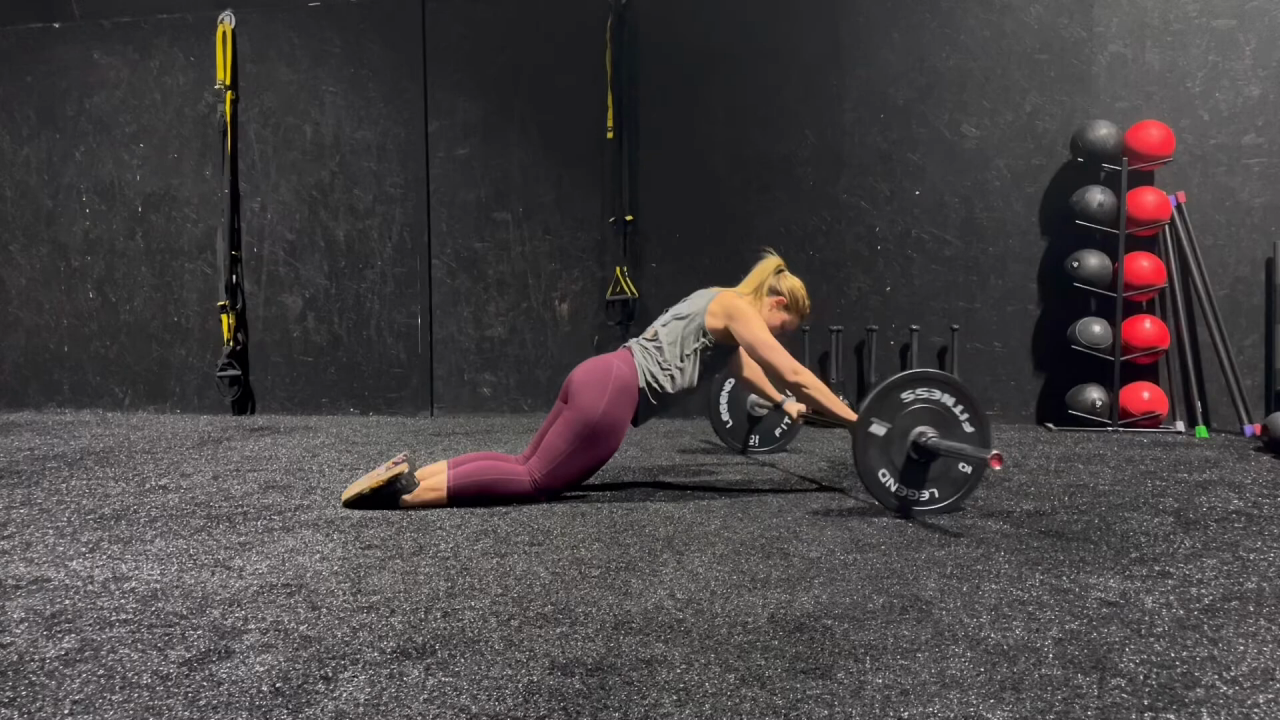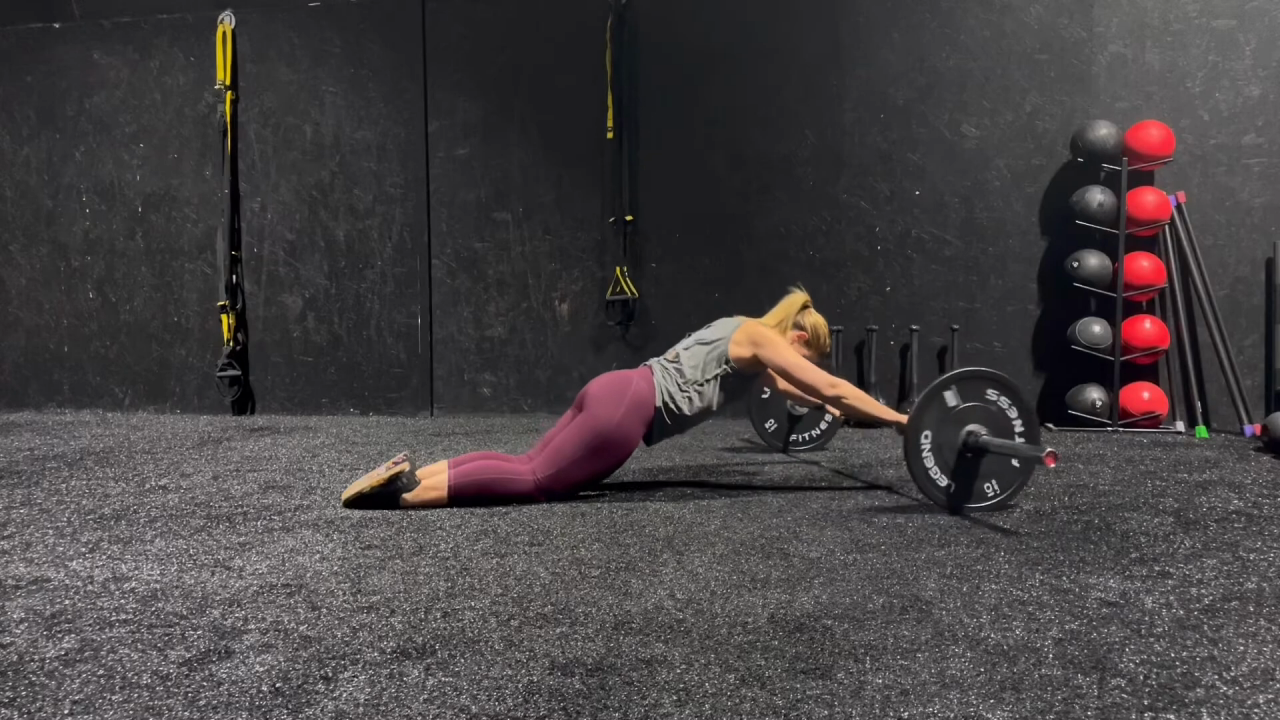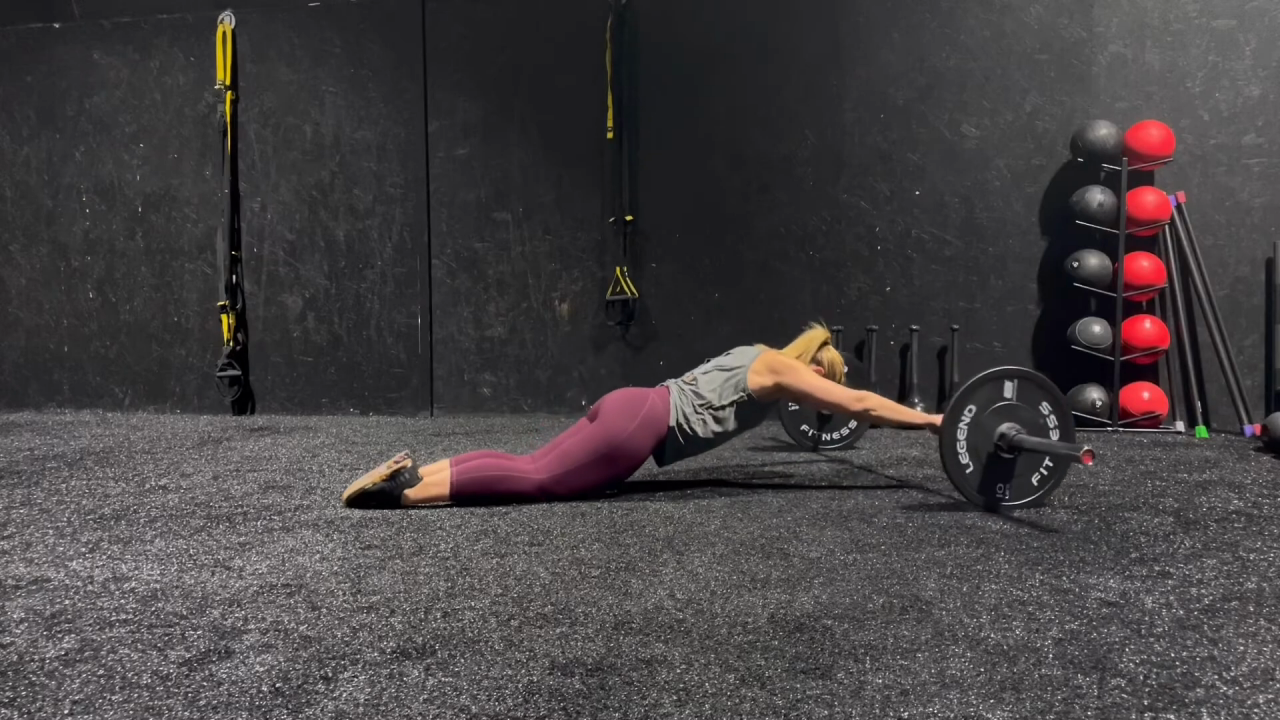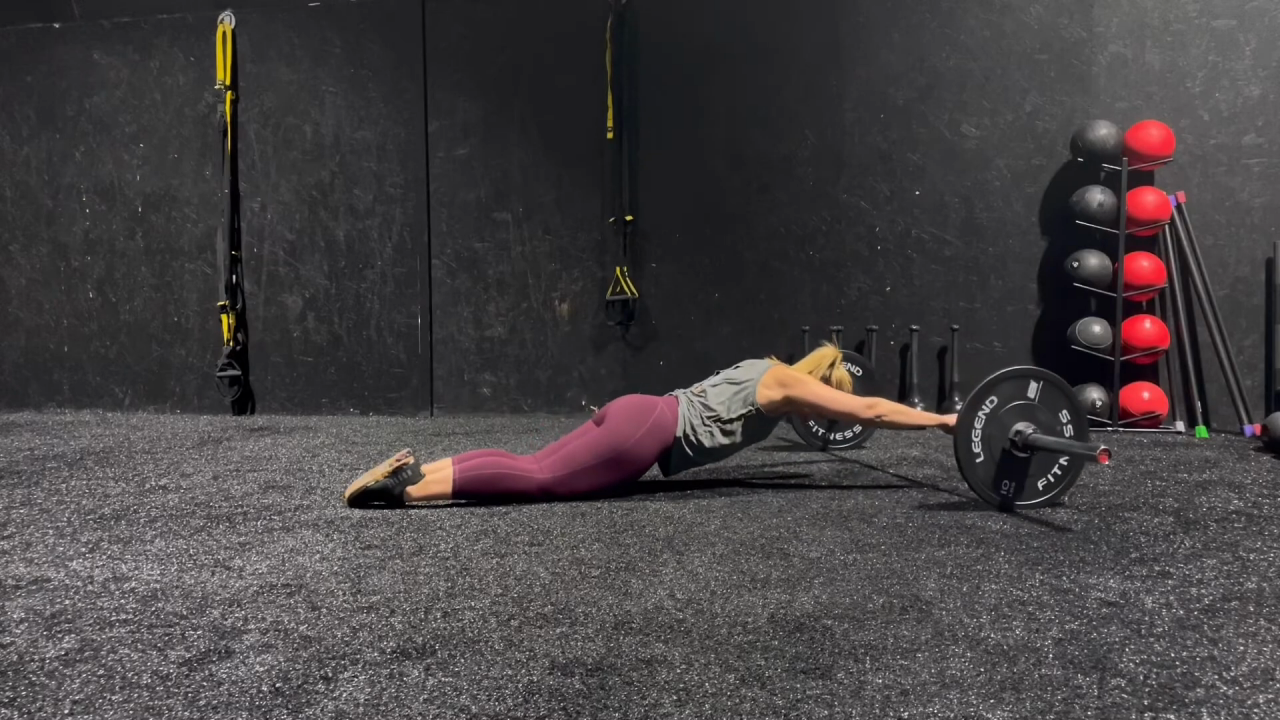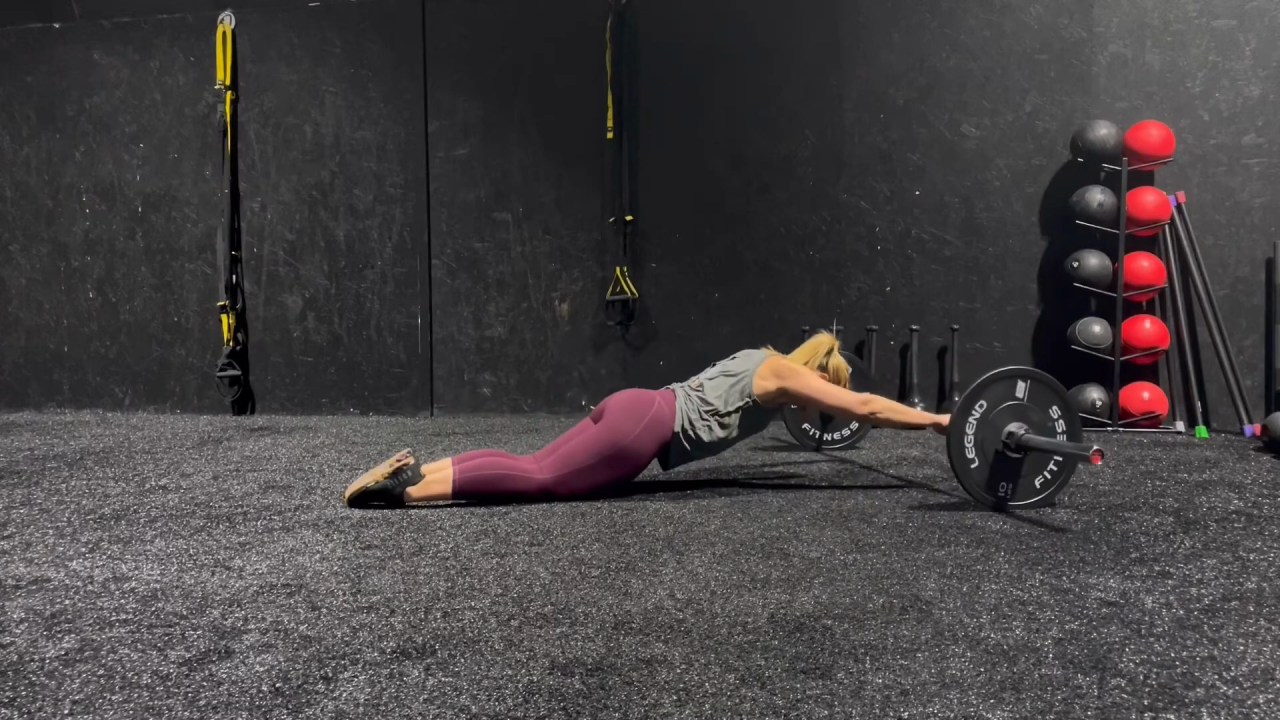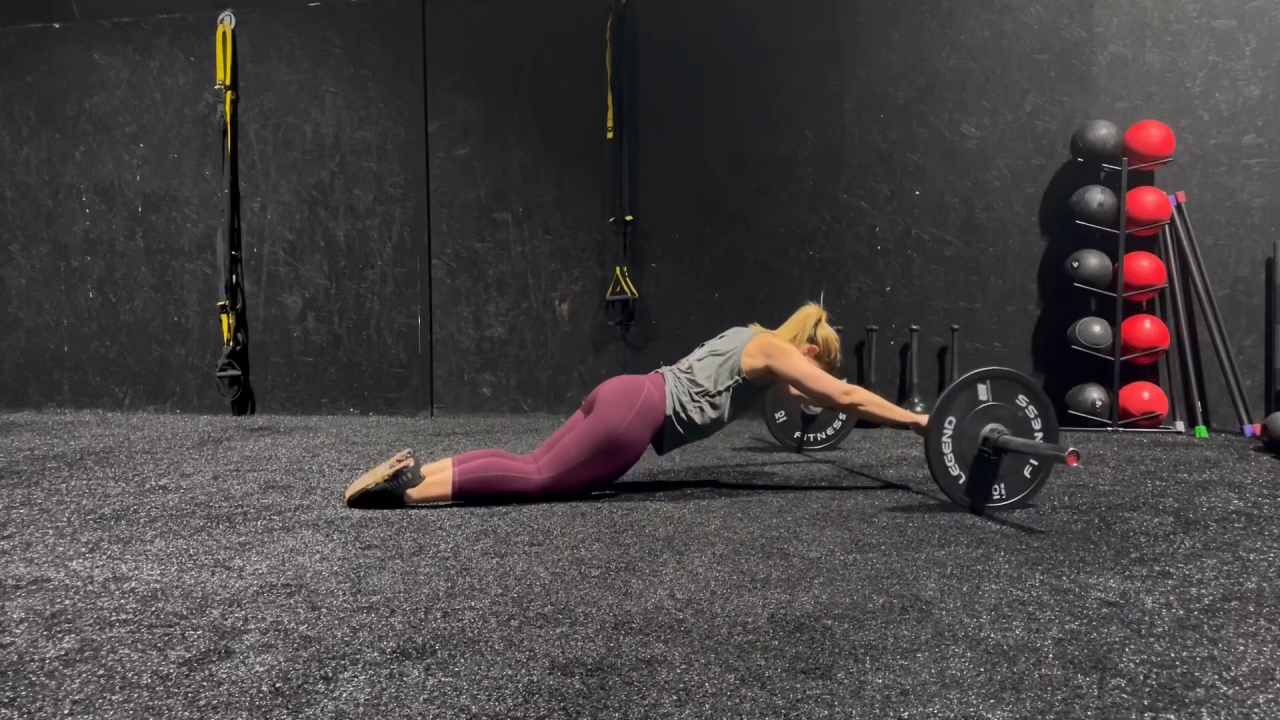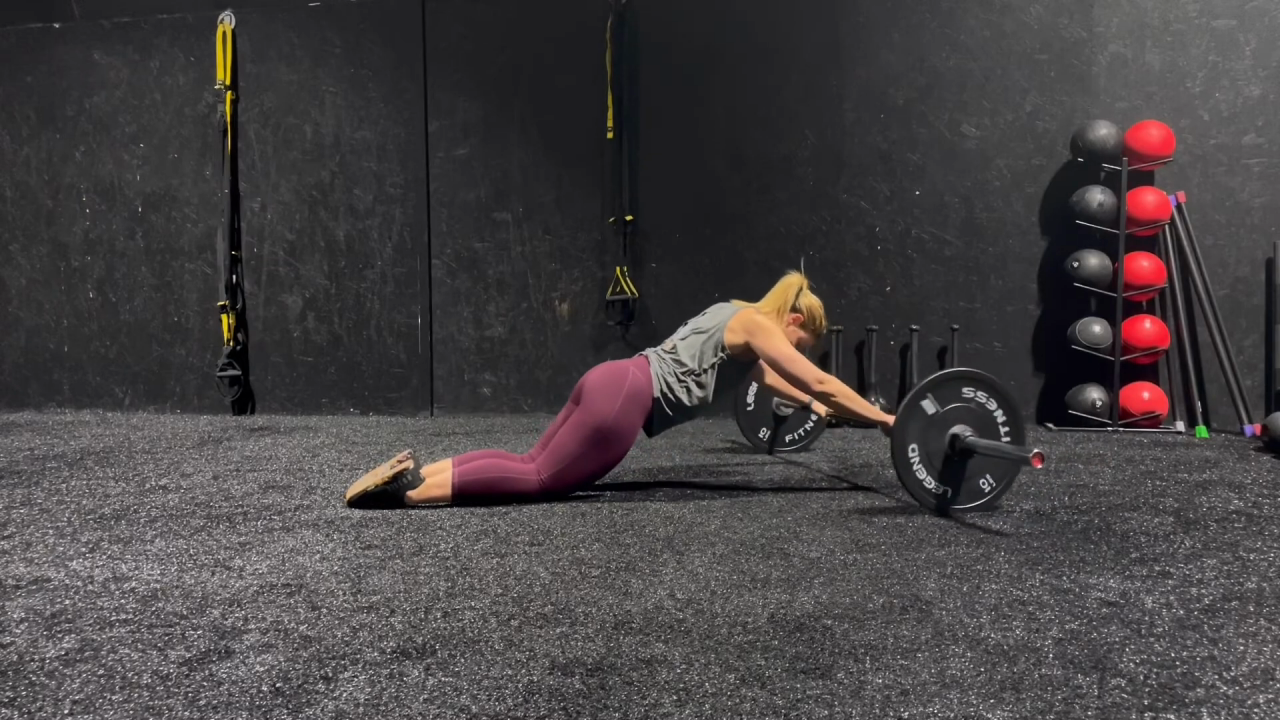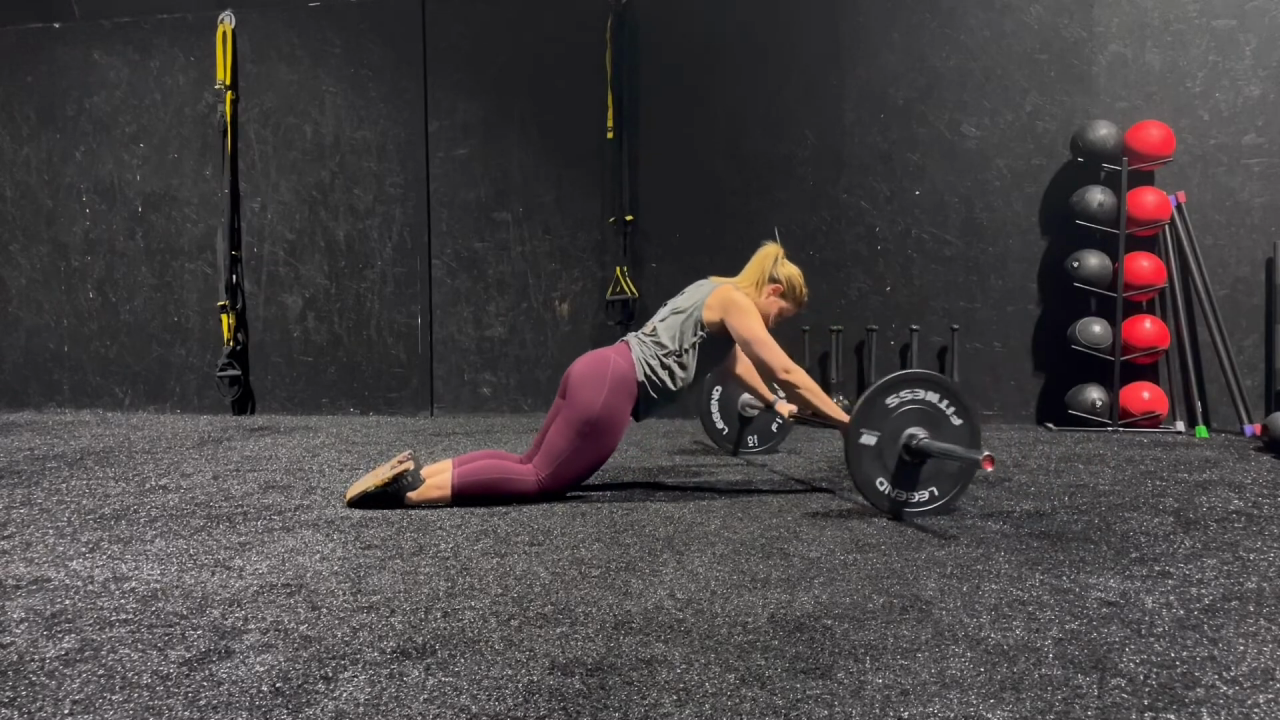
dt=0.3s
person 1, frame 1
left shoulder: (721, 304)
right shoulder: (739, 307)
left elbow: (744, 366)
right elbow: (793, 372)
left wrist: (784, 404)
right wrist: (856, 420)
left hip: (597, 380)
right hip: (612, 392)
left knee: (527, 468)
right knee: (534, 482)
left ankle: (409, 474)
right ankle: (406, 490)
person 1, frame 2
left shoulder: (746, 335)
right shoulder: (763, 337)
left elbow: (779, 382)
right elbow: (831, 386)
left wrist: (829, 410)
right wrist: (899, 421)
left hip: (613, 394)
right hip: (628, 406)
left knee: (529, 468)
right knee: (535, 480)
left ankle: (411, 473)
right ankle: (407, 490)
person 1, frame 3
left shoulder: (760, 358)
right shoulder: (781, 370)
left elbow: (846, 402)
right elbow: (856, 402)
left wrist: (884, 413)
right wrist: (929, 421)
left hip: (626, 410)
right hip: (641, 424)
left knee: (531, 466)
right knee: (534, 480)
left ankle: (411, 471)
right ankle: (405, 487)
person 1, frame 4
left shoulder: (769, 369)
right shoulder: (787, 385)
left elbow: (855, 405)
right elbow: (868, 409)
right wrist: (942, 419)
left hip: (633, 415)
right hip: (646, 430)
left knee: (533, 467)
right knee: (535, 477)
left ankle: (412, 468)
right ankle: (407, 486)
person 1, frame 5
left shoulder: (766, 360)
right shoulder: (787, 375)
left elbow: (849, 403)
right elbow: (861, 405)
right wrist: (934, 421)
left hip: (632, 410)
right hip: (645, 425)
left knee: (534, 466)
right knee: (539, 478)
left ankle: (414, 470)
right ankle: (408, 485)
person 1, frame 6
left shoulder: (754, 339)
right shoulder: (773, 351)
left elbow: (821, 395)
right elbow: (846, 394)
left wrist: (830, 405)
right wrist: (915, 420)
left hip: (623, 397)
right hip: (638, 412)
left knee: (531, 466)
right knee: (538, 479)
left ankle: (415, 470)
right ankle: (411, 487)
person 1, frame 7
left shoulder: (742, 314)
right shoulder: (760, 325)
left elbow: (766, 375)
right elbow: (820, 381)
left wrist: (810, 407)
right wrist: (884, 419)
left hip: (610, 383)
right hip: (625, 397)
left knee: (533, 464)
right knee: (539, 479)
left ankle: (415, 471)
right ankle: (412, 487)
person 1, frame 8
left shoulder: (718, 292)
right shoulder: (735, 302)
left elbow: (736, 362)
right elbow: (787, 371)
left wrist: (774, 404)
right wrist: (843, 420)
left hip: (597, 373)
right hip: (611, 385)
left knee: (530, 466)
right knee: (540, 481)
left ankle: (416, 470)
right ankle: (412, 488)
